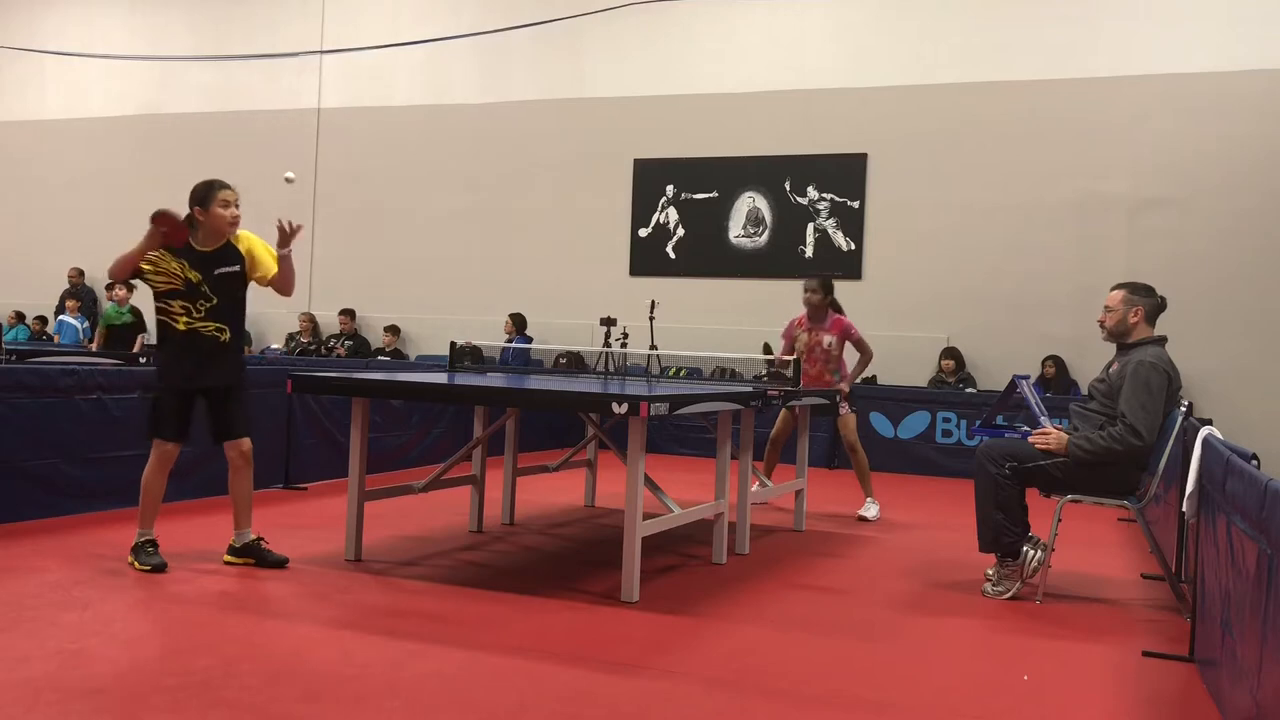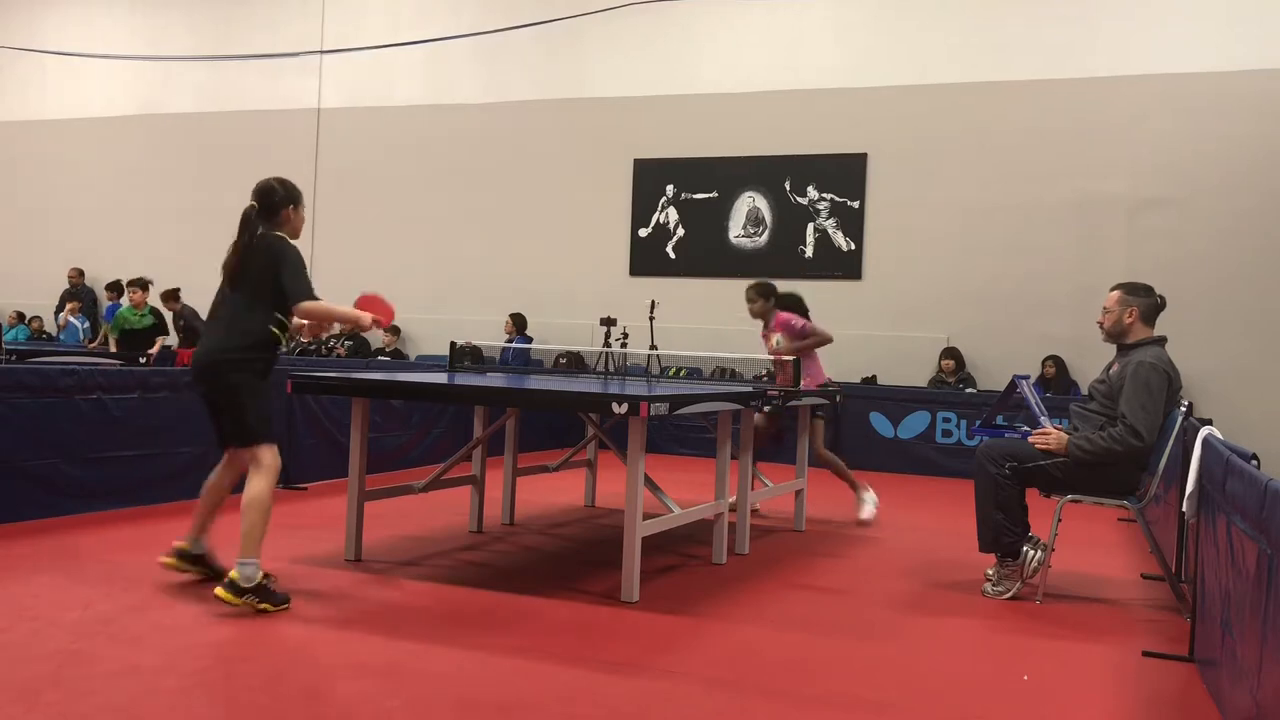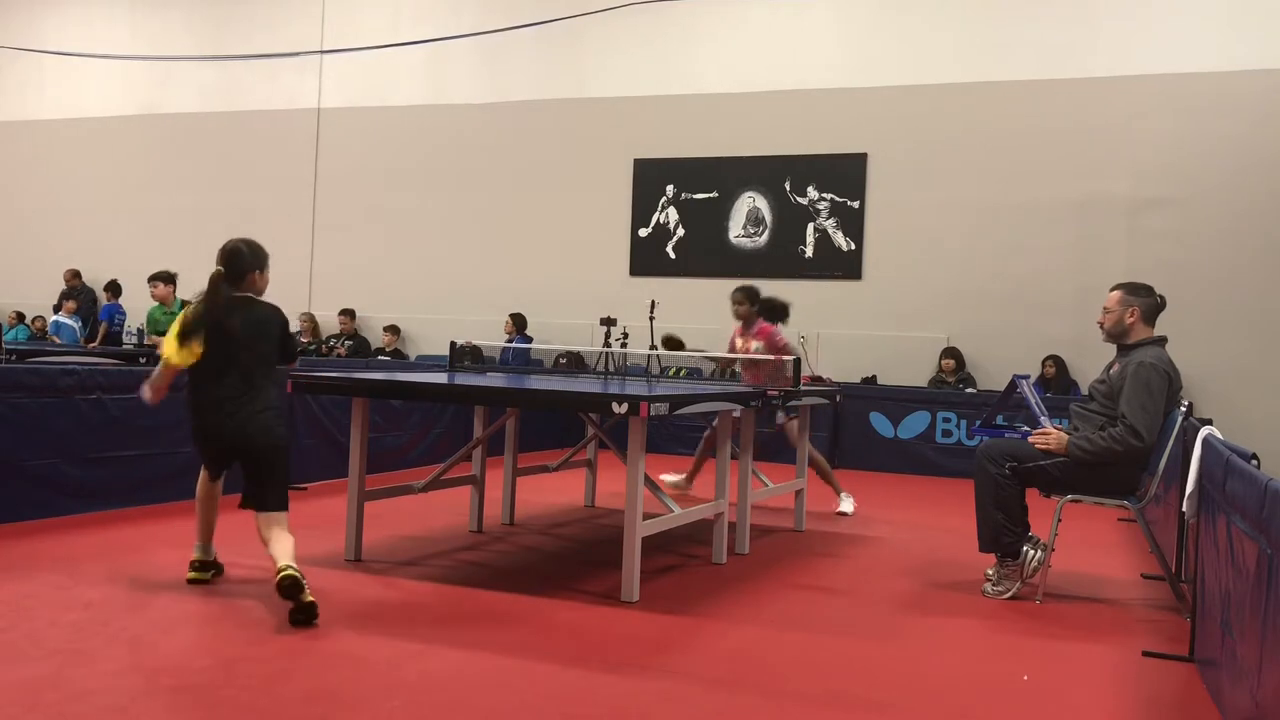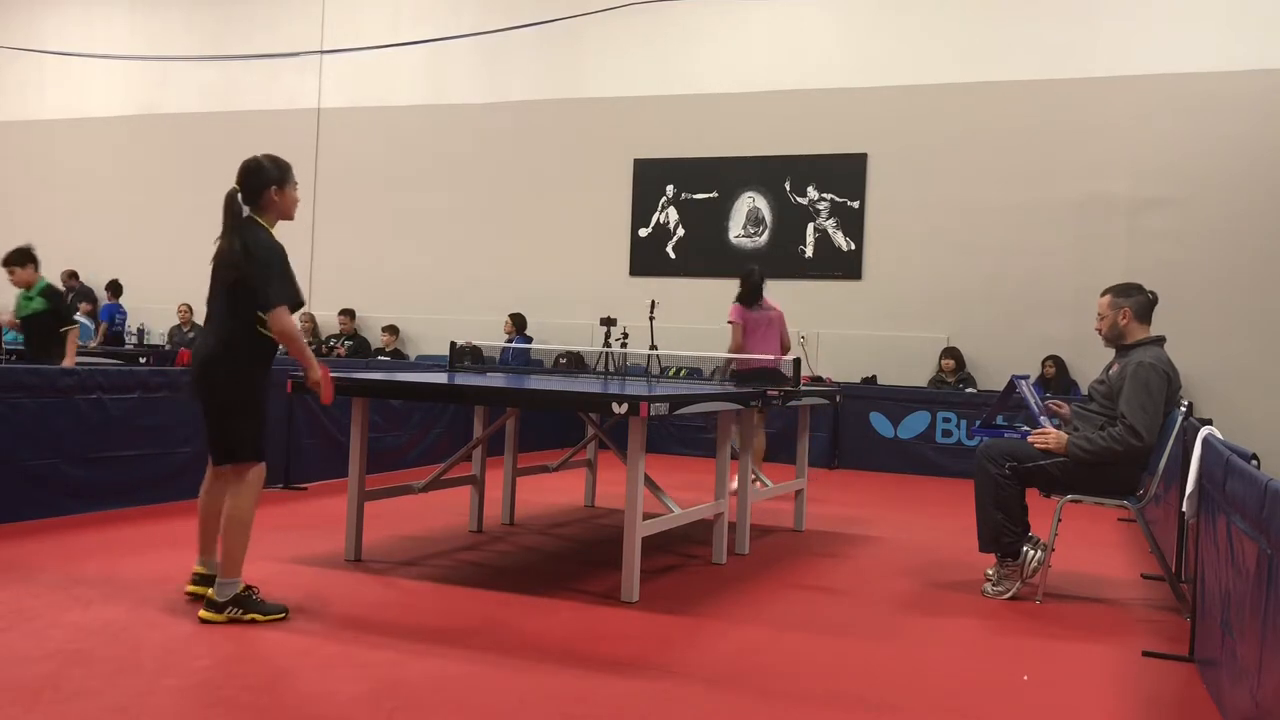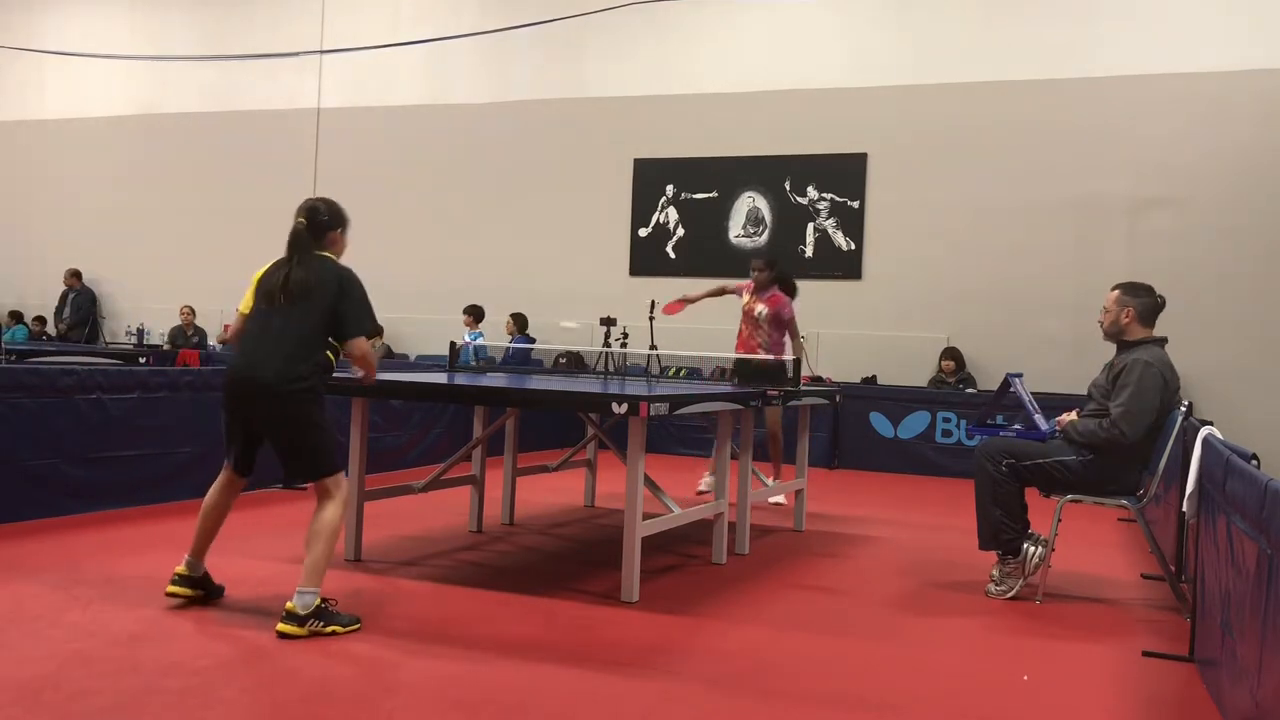
dt=1s
person 1, frame 1
left shoulder: (244, 245)
right shoulder: (168, 249)
left elbow: (284, 287)
right elbow: (115, 273)
left wrist: (284, 250)
right wrist: (144, 245)
left hip: (225, 366)
right hip: (176, 366)
left knee: (241, 450)
right knee: (164, 452)
left ankle: (243, 541)
right ankle: (145, 540)
person 1, frame 2
left shoulder: (251, 248)
right shoulder: (282, 250)
right elbow: (306, 307)
left wrist: (293, 323)
right wrist: (358, 316)
left hip: (215, 363)
right hip: (237, 367)
left knee: (237, 459)
right knee: (265, 463)
left ankle: (192, 548)
right ankle: (245, 579)
person 1, frame 3
left shoulder: (196, 316)
right shoulder: (272, 317)
left elbow: (162, 381)
right elbow: (289, 357)
left wrist: (149, 393)
left hip: (214, 424)
right hip: (267, 426)
left knee: (212, 470)
right knee: (274, 525)
left ankle: (203, 559)
right ankle: (287, 570)
person 1, frame 4
left shoulder: (237, 238)
right shoulder: (266, 247)
right elbow: (281, 321)
left wrist: (293, 349)
right wrist: (312, 365)
left hip: (214, 365)
right hip: (236, 372)
left knee: (222, 468)
right knee: (247, 476)
left ankle: (205, 570)
right ankle: (228, 595)
person 1, frame 5
left shoulder: (271, 272)
right shoulder: (342, 278)
left elbow: (237, 331)
right elbow: (360, 350)
right wrist: (369, 369)
left hip: (242, 383)
right hip: (293, 391)
left knee: (232, 476)
right knee: (333, 491)
left ankle: (191, 573)
right ankle: (303, 607)
person 2, frame 1
left shoulder: (1147, 364)
right shoulder: (1131, 356)
left elbow: (1133, 437)
left wrist: (1069, 446)
right wrist: (1067, 433)
left hip: (1110, 468)
right hip: (1095, 455)
left knee: (993, 454)
right knee: (998, 452)
left ankle: (1013, 554)
right ankle: (1020, 544)
person 2, frame 2
left shoulder: (1147, 365)
right shoulder: (1131, 357)
left elbow: (1133, 438)
left wrist: (1070, 445)
right wrist: (1067, 434)
left hip: (1109, 469)
right hip: (1094, 456)
left knee: (993, 455)
right knee: (997, 451)
left ankle: (1013, 554)
right ankle: (1020, 544)
person 2, frame 3
left shoulder: (1147, 365)
right shoulder: (1131, 357)
left elbow: (1133, 438)
left wrist: (1070, 445)
right wrist: (1068, 434)
left hip: (1107, 469)
right hip: (1094, 455)
left knee: (994, 455)
right knee: (997, 451)
left ankle: (1013, 554)
right ankle: (1020, 544)
person 2, frame 4
left shoulder: (1146, 366)
right shoulder: (1131, 357)
left elbow: (1133, 438)
left wrist: (1070, 445)
right wrist: (1074, 416)
left hip: (1108, 469)
right hip: (1093, 456)
left knee: (994, 455)
right knee: (999, 451)
left ankle: (1013, 554)
right ankle: (1020, 544)
person 2, frame 5
left shoulder: (1144, 365)
right shoulder: (1133, 356)
left elbow: (1120, 432)
left wrist: (1073, 427)
right wrist: (1078, 419)
left hip: (1106, 467)
right hip: (1095, 454)
left knee: (993, 453)
right knee: (998, 449)
left ankle: (1014, 551)
right ankle: (1020, 542)
person 3, frame 1
left shoulder: (842, 325)
right shoulder: (795, 325)
left elbow: (867, 354)
right elbow: (785, 360)
left wrist: (848, 382)
left hip: (835, 389)
right hip: (805, 388)
left knee: (851, 442)
right knee: (776, 437)
left ankle: (871, 501)
right ankle: (763, 486)
person 3, frame 2
left shoulder: (786, 320)
right shoulder: (766, 331)
left elbow: (826, 338)
left wrist: (791, 349)
left hip: (813, 390)
left knee: (817, 451)
right knee: (752, 432)
left ankle: (863, 492)
person 3, frame 3
left shoulder: (768, 332)
right shoulder: (738, 333)
left elbow: (795, 359)
right knee: (712, 435)
left ankle: (843, 494)
right ankle: (687, 479)
person 3, frame 4
left shoulder: (739, 308)
right shoulder: (775, 310)
left elbow: (737, 345)
right elbow: (787, 347)
left hip: (747, 371)
right hip: (771, 372)
right knee: (757, 425)
person 3, frame 5
left shoulder: (781, 302)
right shoulder: (748, 289)
left elbow: (796, 340)
right elbow: (723, 289)
right wrist: (696, 297)
left hip: (770, 367)
right hip: (744, 364)
left knee: (773, 429)
left ankle: (777, 482)
right ankle: (711, 475)
